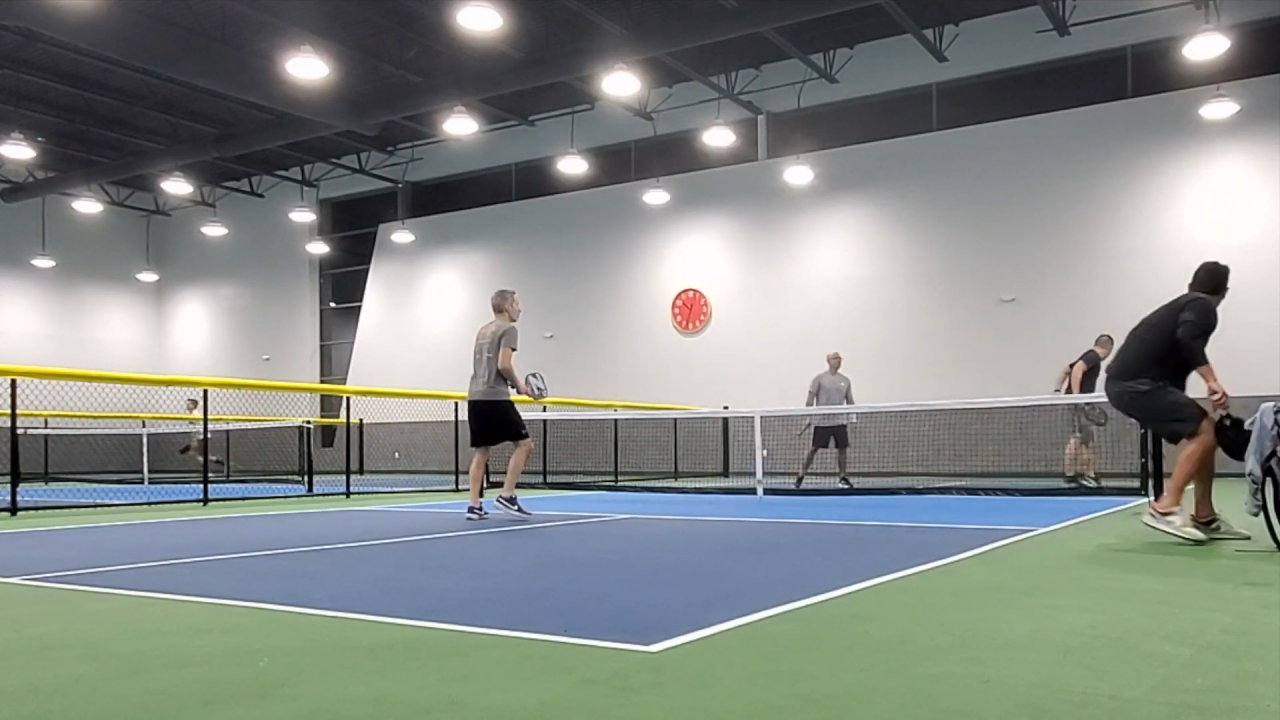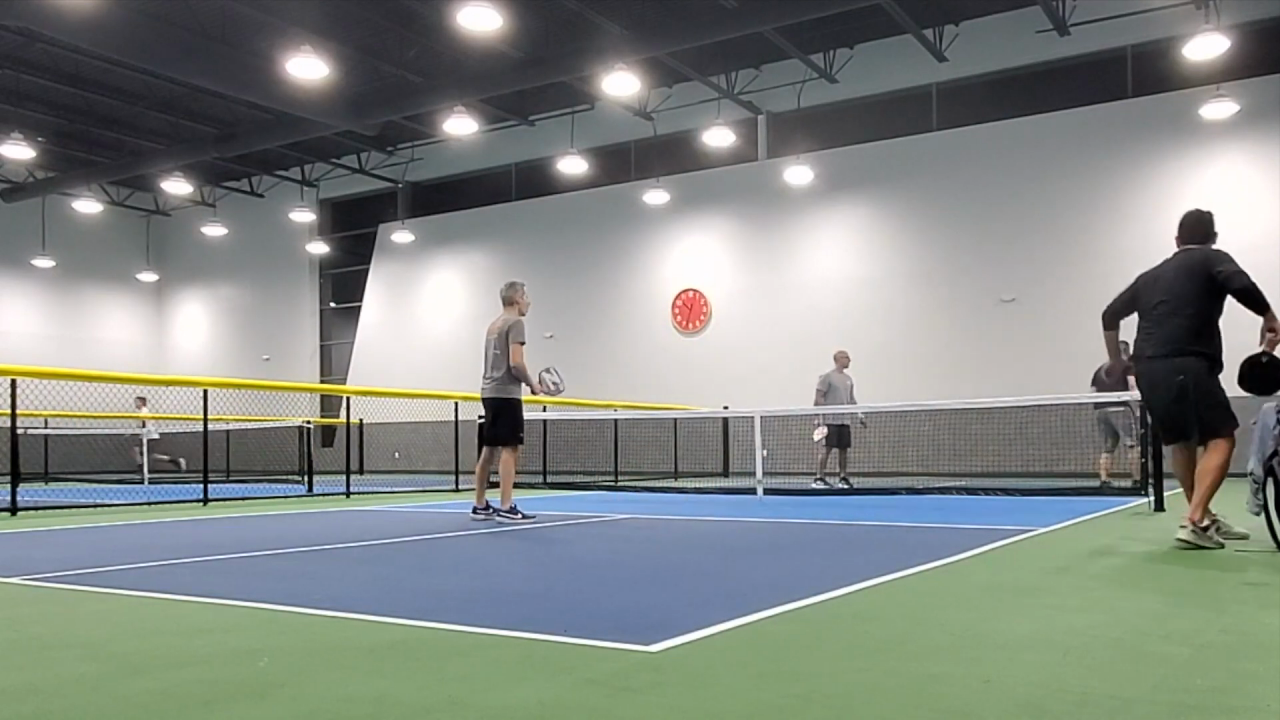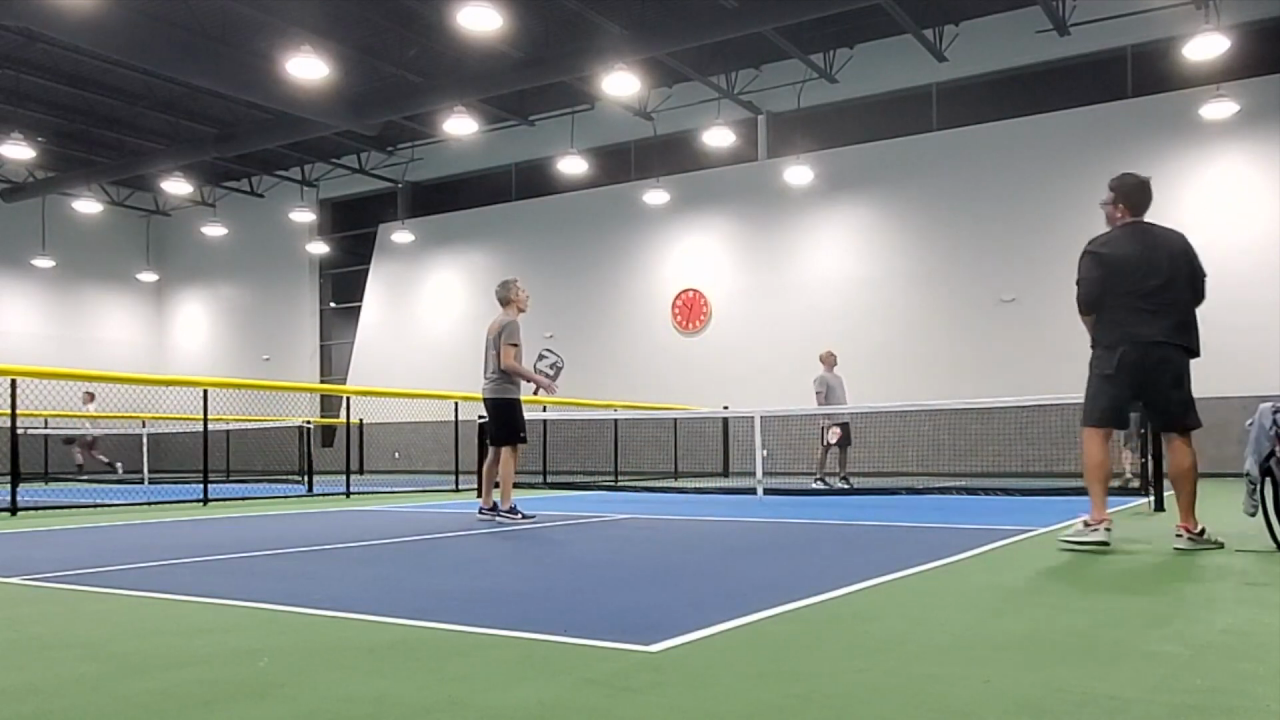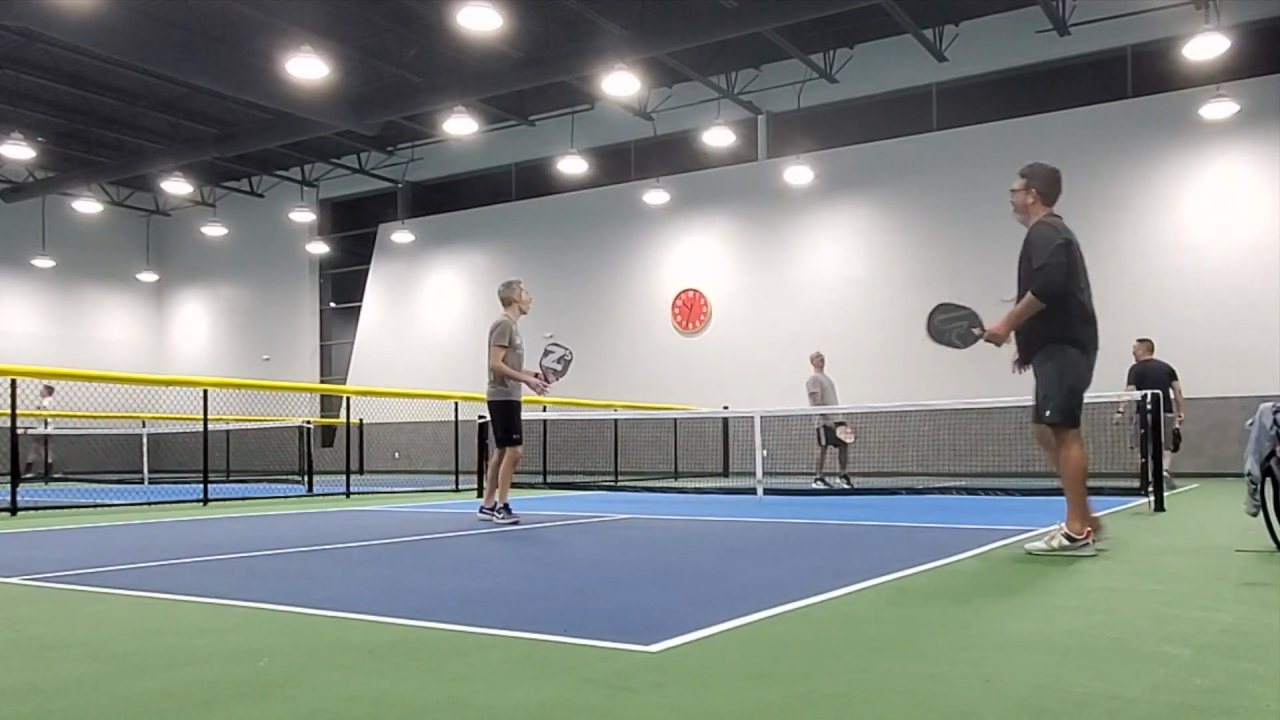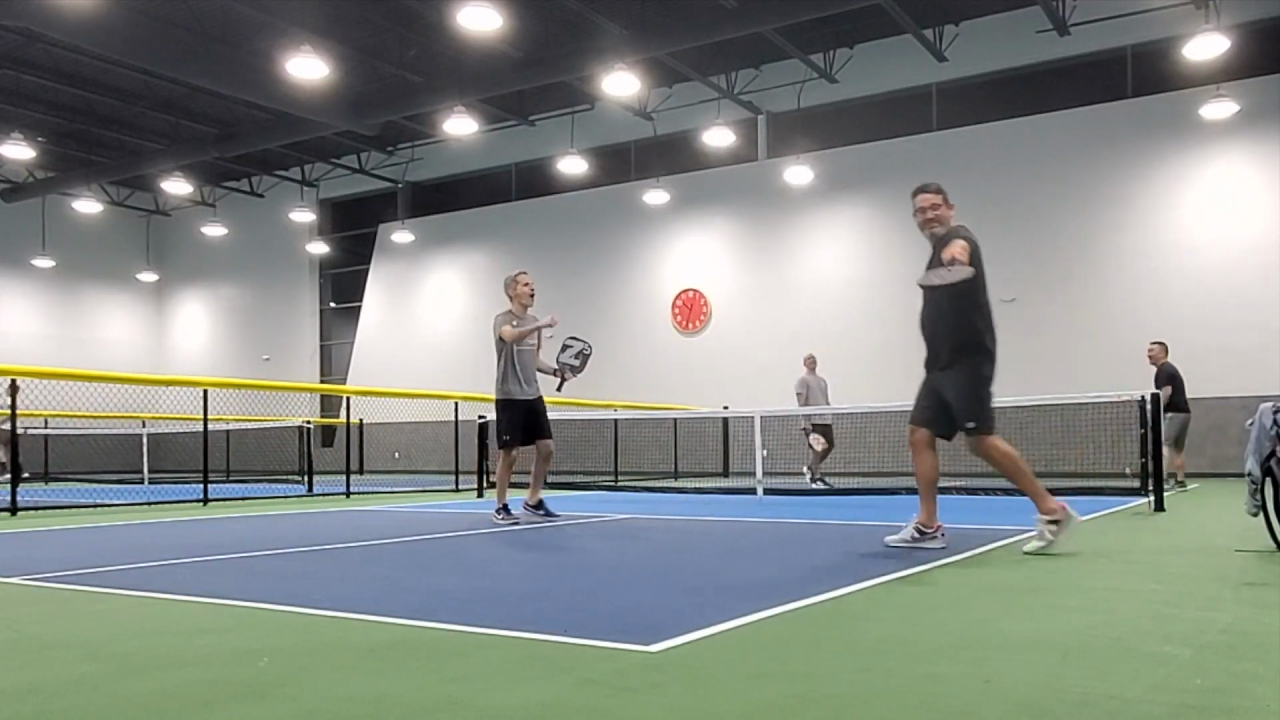
dt=0.4s
person 1, frame 1
left shoulder: (1175, 308)
right shoulder: (1201, 306)
right elbow: (1188, 337)
right wrist: (1212, 380)
left hip: (1126, 382)
right hip: (1137, 385)
left knee: (1200, 433)
right knee: (1205, 433)
left ankle: (1205, 519)
right ankle: (1164, 509)
person 1, frame 2
left shoulder: (1150, 275)
right shoulder: (1213, 259)
left elbow: (1110, 316)
right elbow: (1242, 286)
left wrist: (1116, 358)
left hip: (1147, 368)
right hip: (1187, 364)
left knee: (1182, 442)
right knee: (1221, 438)
left ankle: (1203, 517)
right ankle: (1195, 521)
person 1, frame 3
left shoulder: (1101, 247)
right shoulder: (1177, 242)
left elbow: (1087, 302)
right elbow: (1197, 293)
left wrist: (1100, 336)
left hip: (1117, 352)
right hip: (1170, 350)
left knee: (1095, 431)
right knee: (1178, 436)
left ankle: (1098, 521)
right ankle: (1189, 528)
person 1, frame 4
left shoulder: (1044, 233)
right shoulder: (1052, 233)
left elbow: (1047, 286)
left wrist: (1007, 324)
right wrist: (1028, 346)
left hip: (1061, 347)
right hip: (1056, 347)
left knee: (1060, 432)
right knee: (1054, 433)
left ankle: (1079, 531)
right ankle: (1086, 518)
person 1, frame 5
left shoulder: (957, 240)
right shoulder: (937, 257)
left elbow: (961, 245)
left wrist: (957, 249)
left hip: (966, 358)
right hip: (944, 361)
left knee: (981, 440)
right knee: (919, 436)
left ankle: (1053, 513)
right ankle: (927, 525)
person 2, frame 1
left shoulder: (483, 331)
right shoulder: (508, 329)
right elbow: (504, 364)
left wrist: (511, 383)
right wrist: (518, 384)
left hip: (476, 396)
right hip: (496, 398)
left knee: (481, 451)
right knee: (523, 444)
left ankle: (474, 505)
right ankle: (507, 496)
person 2, frame 2
left shoulder: (494, 325)
right shoulder: (515, 323)
right elbow: (516, 362)
left wrist: (525, 381)
right wrist: (532, 383)
left hip: (490, 392)
right hip: (505, 394)
left knee: (489, 451)
right knee: (509, 450)
left ankle: (480, 505)
right ankle: (506, 508)
person 2, frame 3
left shoulder: (496, 324)
right shoulder: (510, 323)
right elbow: (507, 363)
left wrist: (530, 378)
right wrist: (536, 378)
left hip: (493, 394)
right hip: (505, 395)
left knee: (496, 450)
right knee: (509, 450)
left ankle: (487, 505)
right ankle: (506, 508)
person 2, frame 4
left shoulder: (513, 327)
right shoulder: (503, 325)
right elbow: (495, 365)
left wrist: (535, 375)
right wrist: (525, 379)
left hip: (511, 398)
right hip: (502, 397)
left knee: (501, 453)
right knee: (514, 452)
left ankle: (488, 504)
right ankle: (501, 506)
person 2, frame 5
left shoulder: (534, 324)
right shoulder: (502, 320)
right elbow: (511, 337)
left wrist: (555, 371)
right wrist: (540, 325)
left hip: (533, 396)
right hip: (509, 397)
left knee: (546, 447)
right knee: (509, 453)
left ankle: (533, 500)
right ankle: (501, 507)
